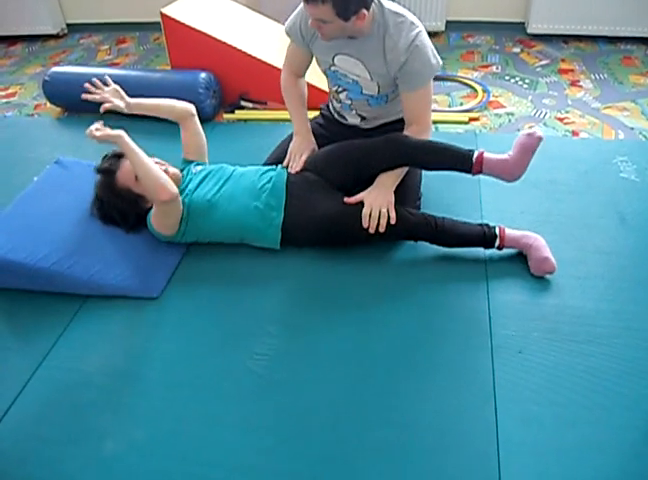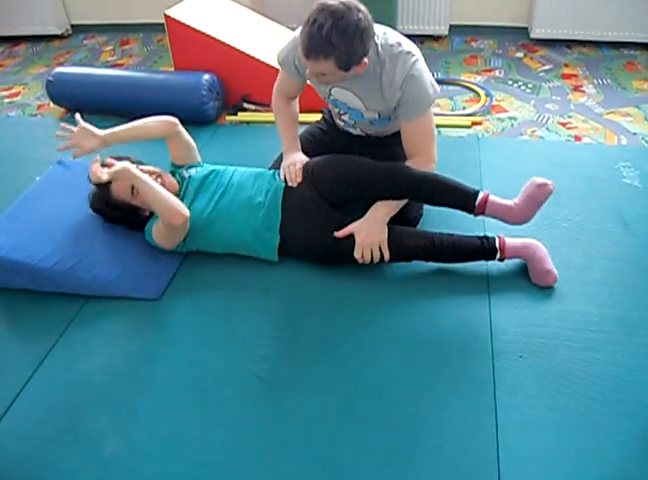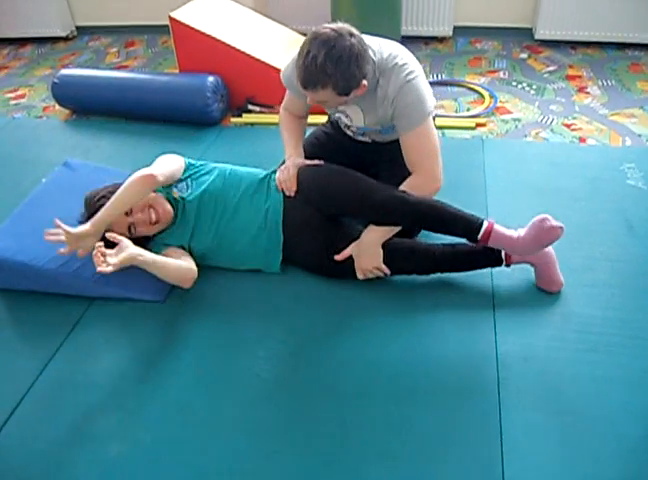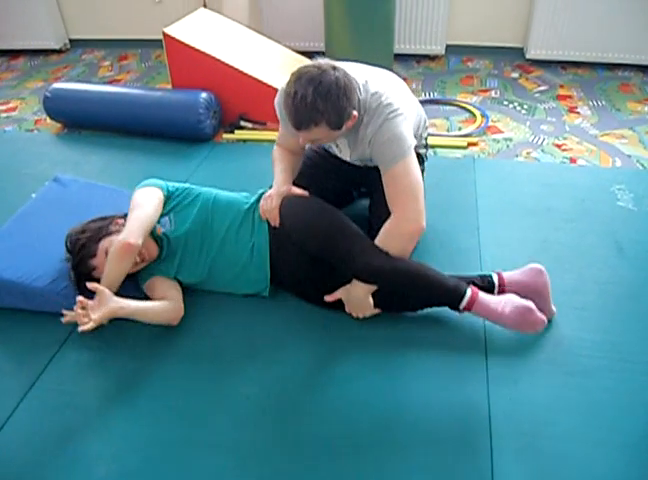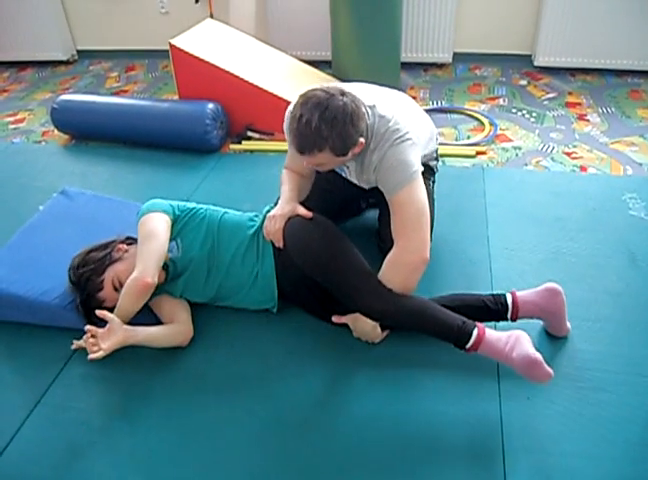
dt=0.4s
person 1, frame 1
left shoulder: (190, 169)
right shoulder: (163, 221)
left elbow: (187, 112)
right elbow: (164, 194)
left wrist: (127, 104)
right wrist: (123, 139)
left hip: (297, 177)
right hip: (298, 221)
left knee: (392, 145)
right knee: (404, 223)
left ankle: (498, 163)
right ankle: (507, 238)
person 1, frame 2
left shoulder: (185, 171)
right shoulder: (161, 232)
left elbow: (170, 124)
right elbow: (178, 215)
left wrist: (101, 137)
right wrist: (123, 169)
left hip: (296, 184)
right hip: (294, 236)
left knee: (393, 176)
right knee: (403, 245)
left ankle: (502, 207)
right ankle: (508, 248)
person 1, frame 3
left shoulder: (173, 175)
right shoulder: (162, 245)
left elbow: (146, 176)
right elbow: (187, 275)
left wrist: (90, 226)
right wrist: (129, 254)
left hip: (295, 191)
right hip: (295, 245)
left knee: (386, 202)
right knee: (404, 259)
left ankle: (508, 238)
right ankle: (511, 256)
person 1, frame 4
left shoulder: (149, 193)
right shoulder: (155, 275)
left elbow: (131, 240)
right elbow: (171, 311)
left wrist: (103, 294)
right wrist: (111, 307)
left hip: (279, 219)
right hip: (280, 272)
left knee: (367, 264)
right knee: (386, 298)
left ankle: (496, 292)
right ankle: (502, 286)
person 1, frame 5
left shoulder: (153, 216)
right shoulder: (164, 293)
left elbow: (142, 278)
right elbow: (180, 332)
left wrist: (120, 319)
right wrist: (122, 333)
left hip: (286, 239)
right hip: (284, 289)
left knee: (373, 300)
right knee: (376, 317)
left ankle: (505, 324)
right ankle: (519, 305)
person 2, frame 1
left shoulder: (408, 39)
left elbow: (419, 127)
right elbow: (291, 75)
left wrist: (385, 186)
right wrist: (302, 135)
left hip: (391, 129)
right hip: (336, 121)
left knee: (394, 216)
person 2, frame 2
left shoulder: (405, 67)
right shoulder: (304, 45)
left elbow: (422, 160)
right elbow: (283, 96)
left wrist: (377, 219)
right wrist: (291, 150)
left hip: (392, 137)
right hip: (338, 129)
left knee: (400, 220)
person 2, frame 3
left shoulder: (402, 82)
right shoulder: (308, 65)
left elbow: (429, 178)
right elbow: (291, 112)
right wrist: (293, 157)
left hip: (397, 140)
right hip: (344, 132)
left knee: (402, 227)
right knee: (284, 190)
left ankle: (373, 176)
right ankle: (363, 173)
person 2, frame 4
left shoulder: (386, 119)
right shoulder: (293, 95)
left elbow: (412, 223)
right elbow: (286, 148)
right wrist: (280, 186)
left hip: (394, 149)
right hip: (336, 155)
right knee: (280, 211)
right ankle: (356, 190)
person 2, frame 5
left shoulder: (395, 144)
right shoulder: (300, 116)
left elbow: (415, 253)
right elbow: (296, 170)
right wrist: (286, 203)
left hip: (412, 163)
right hip: (345, 170)
left knee: (404, 259)
right knee: (287, 225)
